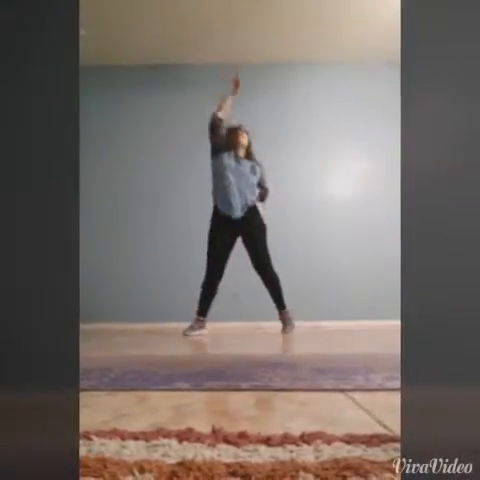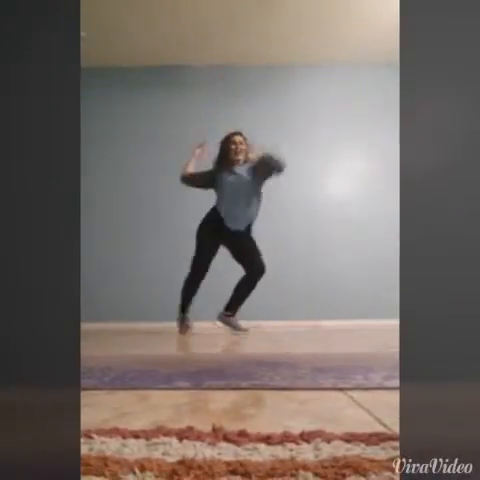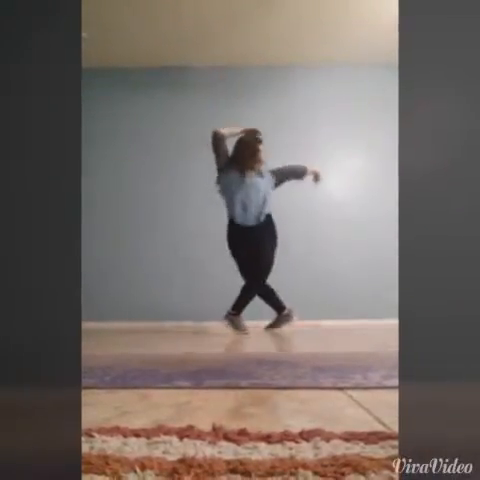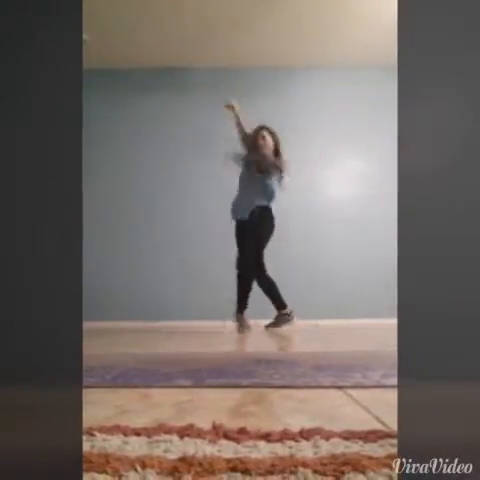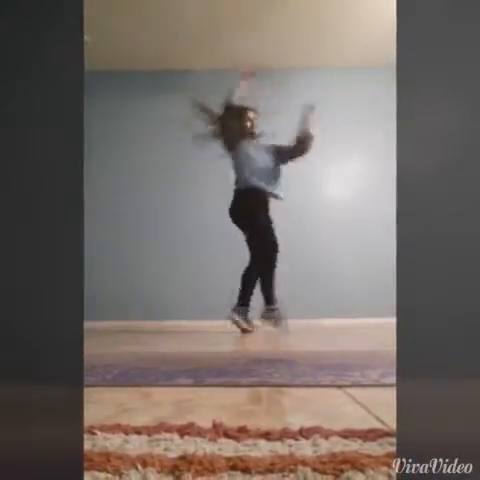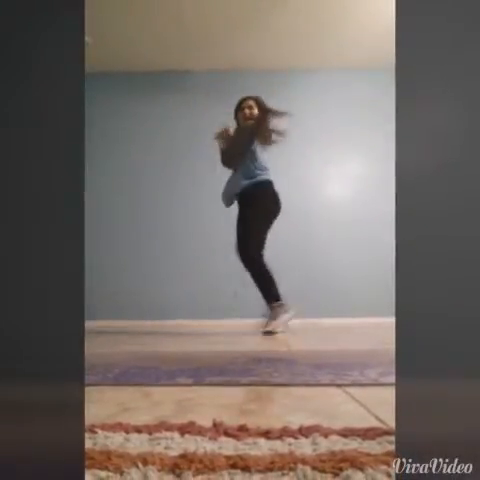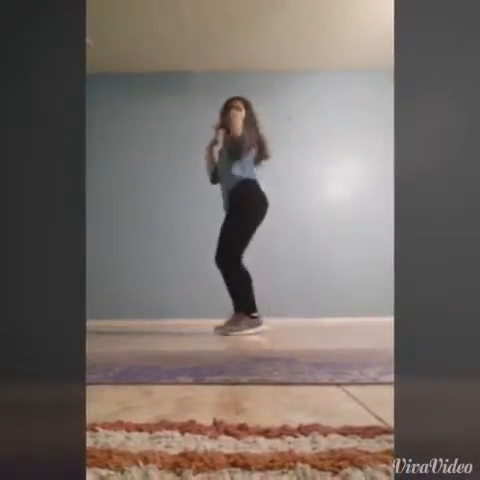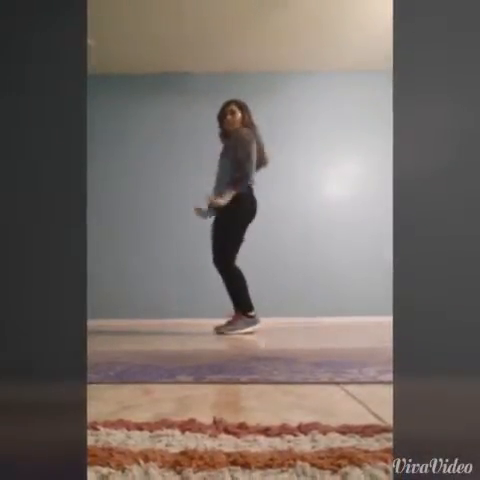
dt=0.4s
person 1, frame 1
left shoulder: (254, 164)
right shoulder: (220, 154)
left elbow: (263, 190)
right elbow: (216, 122)
left wrist: (260, 194)
right wrist: (230, 96)
left hip: (250, 218)
right hip: (223, 219)
left knee: (264, 266)
right knee: (213, 270)
left ankle: (284, 313)
right ankle: (201, 319)
person 1, frame 2
left shoulder: (256, 169)
right shoulder: (218, 173)
left elbow: (278, 167)
right elbow: (187, 179)
left wrist: (258, 157)
right wrist: (196, 154)
left hip: (241, 232)
right hip: (214, 226)
left knee: (257, 269)
right knee: (198, 270)
left ankle: (228, 313)
right ankle: (183, 316)
person 1, frame 3
left shoulder: (266, 175)
right shoulder: (227, 169)
left elbow: (288, 171)
right elbow: (217, 136)
left wrist: (309, 170)
right wrist: (241, 132)
left hip: (264, 229)
right hip: (238, 231)
left knee: (257, 277)
right knee: (254, 278)
left ankle: (234, 314)
right ankle: (283, 311)
person 1, frame 4
left shoulder: (273, 164)
right shoulder: (254, 160)
left elbow: (261, 161)
right elbow: (247, 141)
right wrist: (236, 114)
left hip: (260, 220)
right hip: (243, 221)
left knee: (246, 266)
right knee: (256, 268)
left ankle: (241, 313)
right ankle: (283, 311)
person 1, frame 5
left shoulder: (267, 149)
right shoulder: (235, 144)
left elbow: (299, 149)
right elbow: (228, 111)
left wrist: (306, 124)
right wrist: (243, 82)
left hip: (261, 202)
right hip: (247, 202)
left knee: (260, 256)
right knee: (268, 250)
left ankle: (241, 309)
right ankle: (271, 307)
person 1, frame 6
left shoulder: (252, 131)
right shoulder: (245, 135)
left elbow: (229, 160)
right elbow: (232, 162)
left wrist: (224, 142)
right wrist: (227, 140)
left hip: (260, 196)
right hip: (251, 199)
left knee: (248, 253)
right knee: (250, 255)
left ankle: (278, 305)
right ankle: (276, 307)
person 1, frame 7
left shoulder: (247, 132)
right shoulder: (227, 143)
left elbow: (240, 149)
right elbow: (215, 177)
left wrist: (236, 126)
right wrist: (210, 153)
left hip: (249, 198)
right hip: (238, 201)
left knee: (229, 258)
right knee: (224, 258)
left ankle: (251, 316)
right ankle: (241, 314)
person 1, frame 8
left shoulder: (242, 136)
right shoulder: (233, 140)
left elbow: (243, 175)
left wrist: (225, 197)
right wrist: (211, 204)
left hip: (237, 203)
right hip: (231, 205)
left knee: (224, 259)
right knee: (222, 260)
left ankle: (248, 315)
right ankle: (242, 315)
